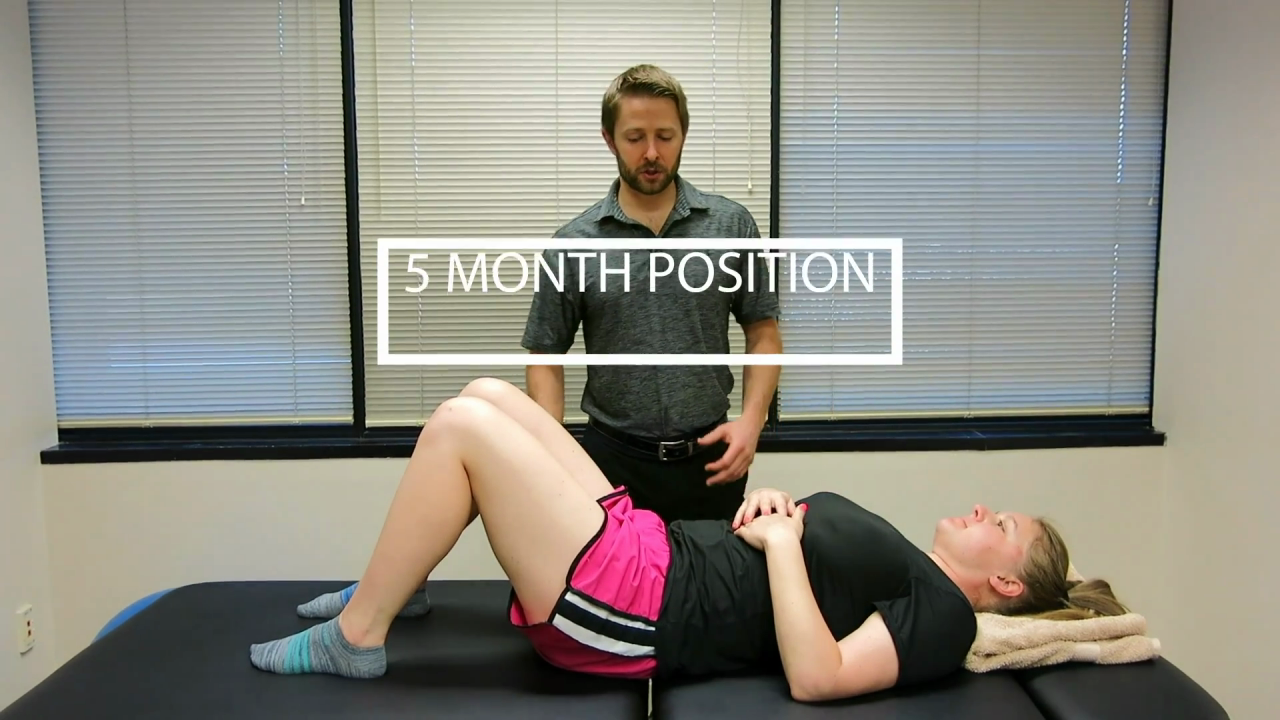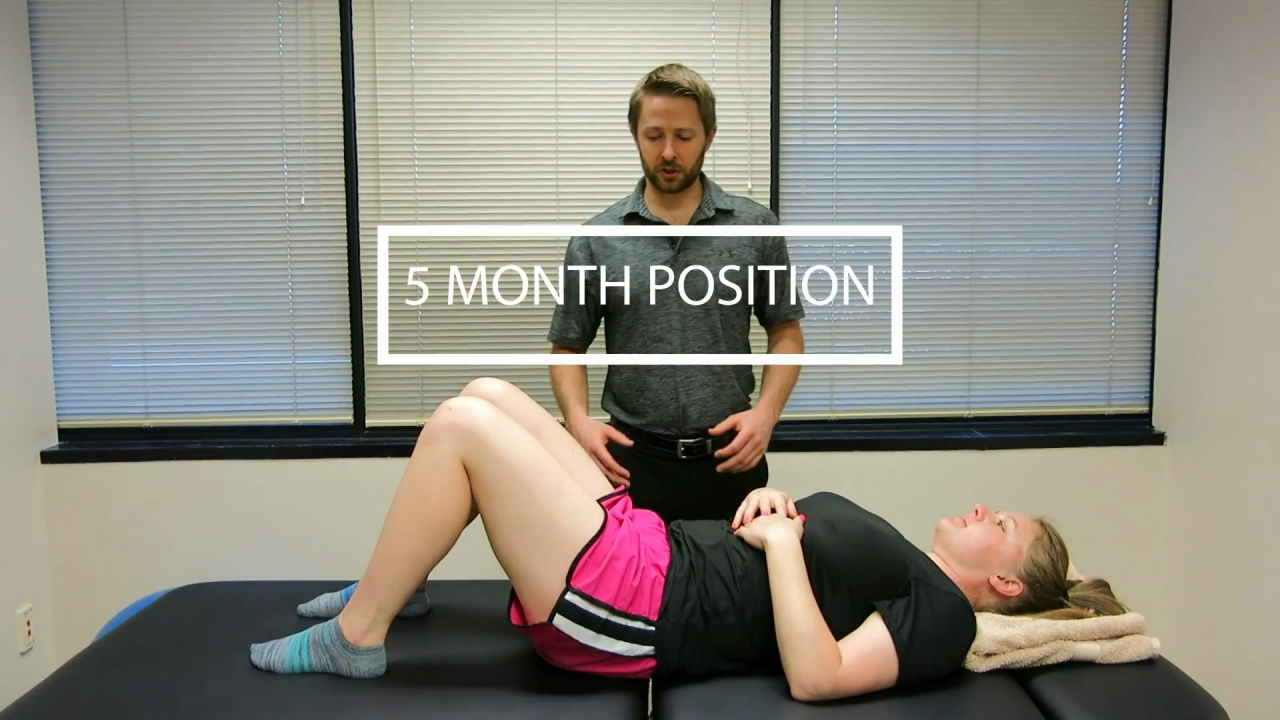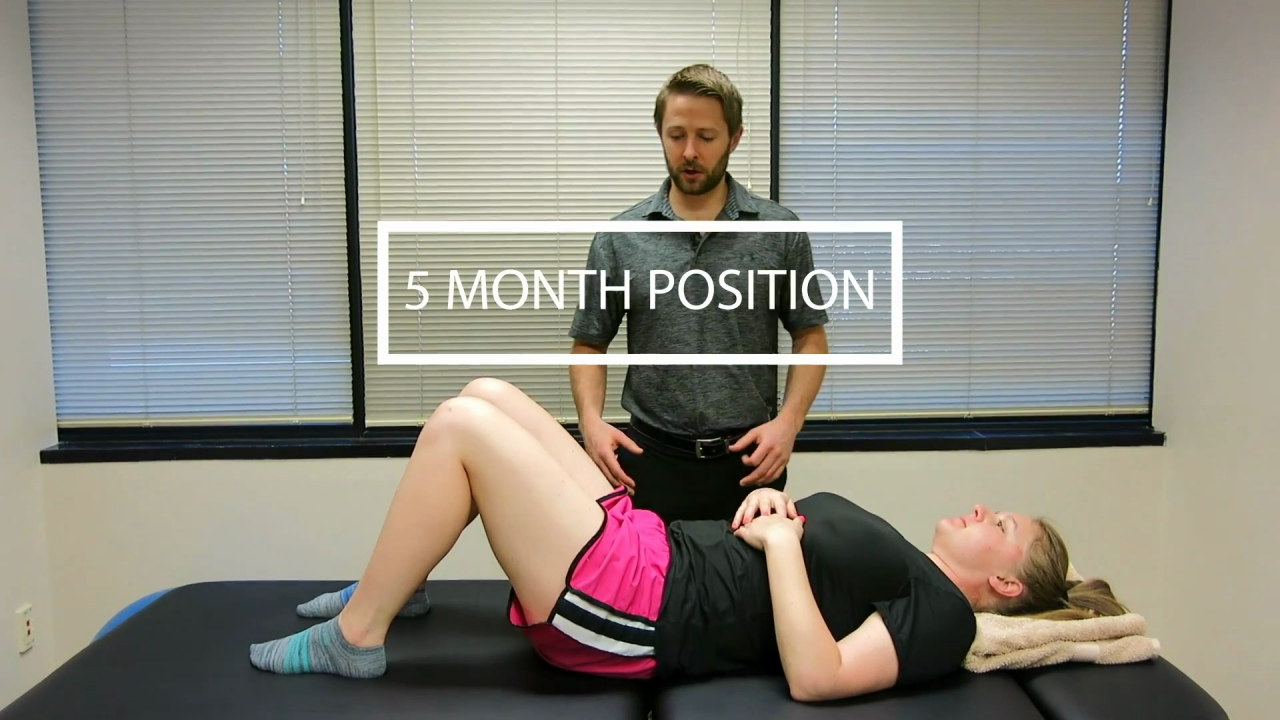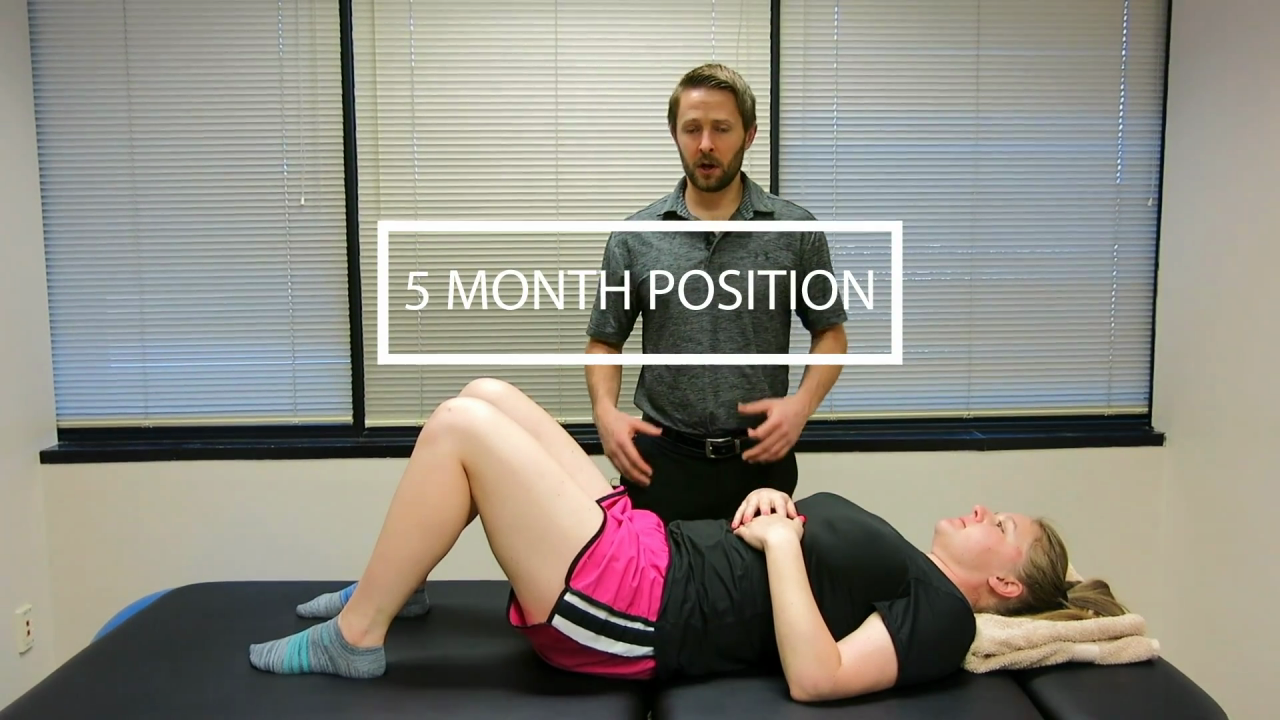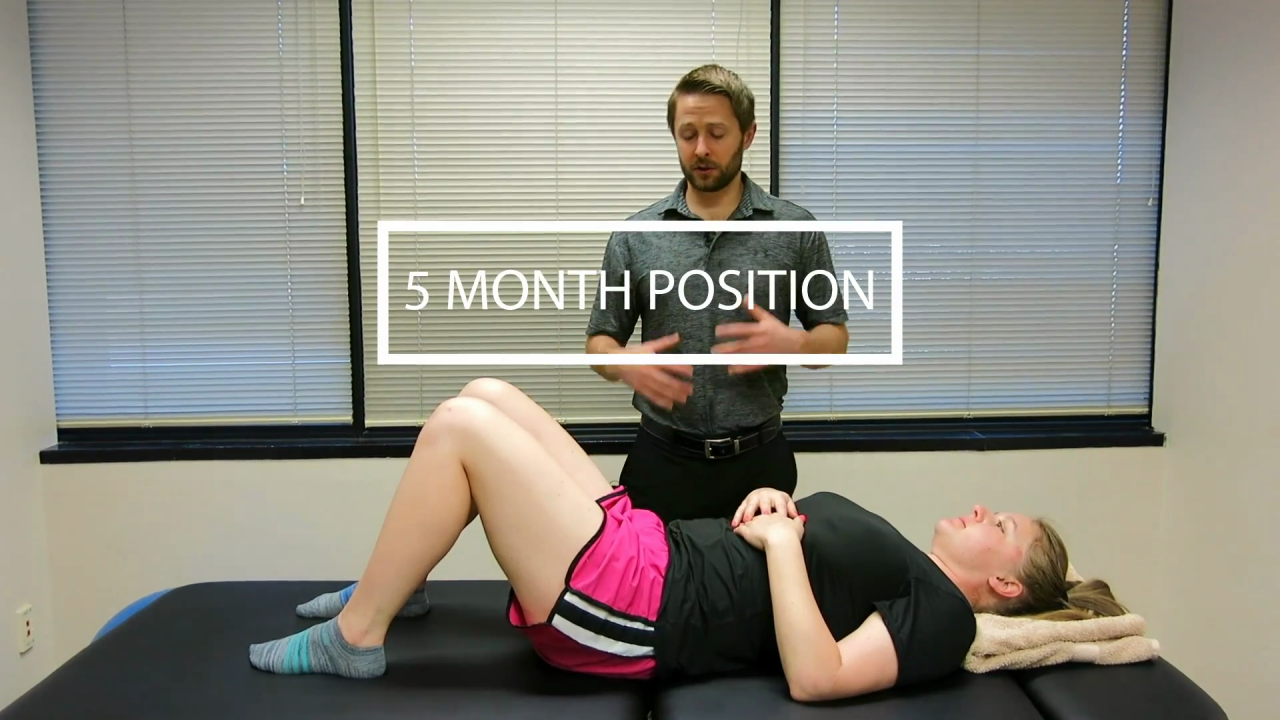
dt=0.2s
person 1, frame 1
left shoulder: (942, 616)
right shoulder: (906, 572)
left elbow: (815, 677)
left wrist: (781, 541)
right wrist: (771, 502)
left hip: (634, 611)
right hip: (650, 546)
left knee: (460, 426)
right knee: (486, 395)
left ankle: (357, 636)
right ankle: (395, 583)
person 1, frame 2
left shoulder: (941, 616)
right shoulder: (906, 571)
left elbow: (814, 676)
left wrist: (780, 541)
right wrist: (772, 501)
left hip: (634, 610)
right hip: (651, 546)
left knee: (460, 426)
right knee: (486, 396)
left ankle: (357, 636)
right ankle: (395, 582)
person 1, frame 3
left shoulder: (941, 617)
right shoulder: (906, 571)
left elbow: (815, 677)
left wrist: (780, 541)
right wrist: (772, 503)
left hip: (633, 611)
right hip: (648, 546)
left knee: (460, 426)
right knee: (486, 395)
left ankle: (356, 635)
right ankle: (396, 583)
person 1, frame 4
left shoulder: (940, 617)
right shoulder: (906, 572)
left elbow: (816, 677)
left wrist: (780, 543)
right wrist: (773, 502)
left hip: (633, 613)
right hip: (648, 546)
left knee: (459, 429)
right knee: (486, 396)
left ankle: (356, 636)
right ankle: (397, 583)
person 1, frame 5
left shoulder: (941, 617)
right shoulder: (907, 572)
left elbow: (814, 677)
left wrist: (782, 542)
right wrist: (774, 502)
left hip: (634, 612)
right hip: (649, 545)
left knee: (460, 426)
right knee: (487, 395)
left ankle: (356, 636)
right ankle: (399, 583)
person 2, frame 1
left shoulder: (732, 225)
right shoulder: (572, 245)
left elbow: (762, 332)
right elbow: (545, 357)
left wrist: (751, 418)
left hip: (710, 462)
right hip: (614, 464)
person 2, frame 2
left shoulder: (756, 227)
right shoulder: (595, 241)
left elbow: (785, 334)
right elbow: (568, 349)
left wrist: (766, 411)
right wrist: (578, 420)
left hip: (728, 459)
right hip: (634, 463)
person 2, frame 3
left shoulder: (780, 231)
right shoulder: (619, 239)
left elbow: (809, 337)
right elbow: (589, 344)
left wrist: (788, 421)
right wrist: (591, 420)
left hip: (747, 463)
right hip: (652, 461)
person 2, frame 4
left shoulder: (795, 230)
right shoulder: (634, 237)
left elbow: (829, 333)
right elbow: (603, 342)
left wrist: (801, 404)
right wrist: (605, 411)
left hip: (760, 459)
right hip: (665, 461)
person 2, frame 5
left shoulder: (795, 230)
right shoulder: (634, 237)
left elbow: (834, 334)
right elbow: (600, 340)
left wrist: (795, 343)
right wrist: (623, 364)
left hip: (758, 462)
right hip: (663, 461)
